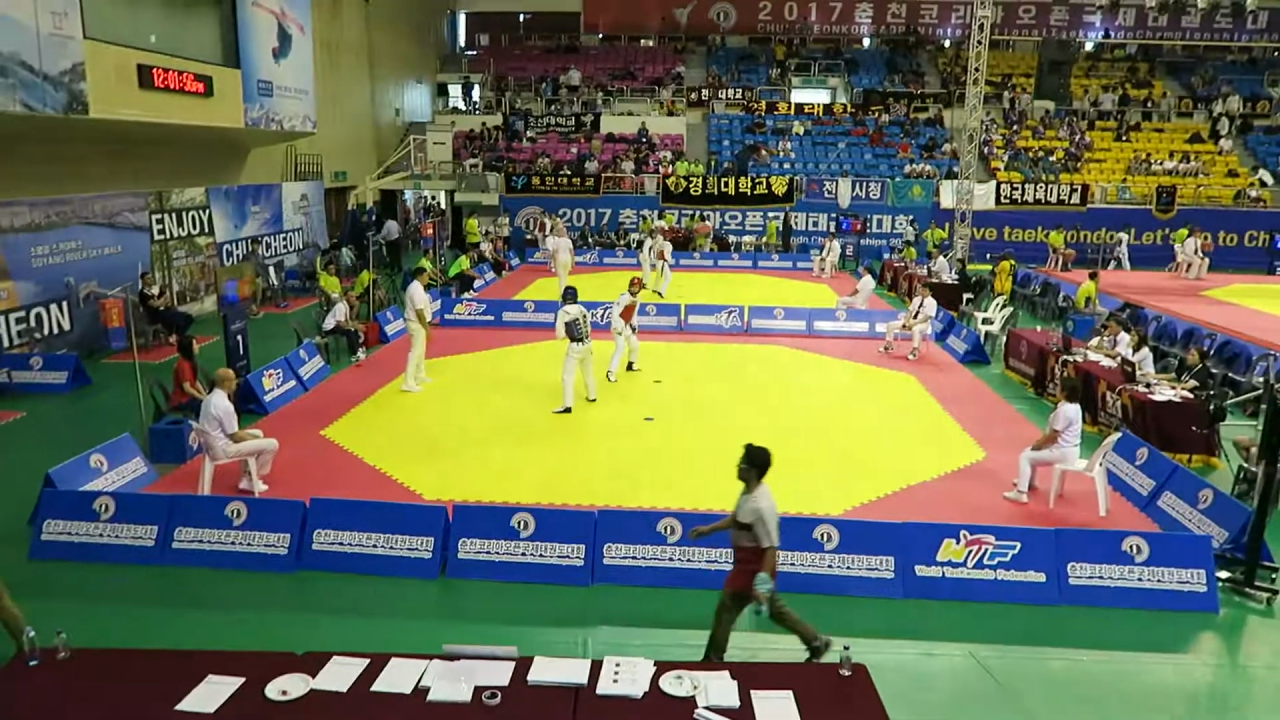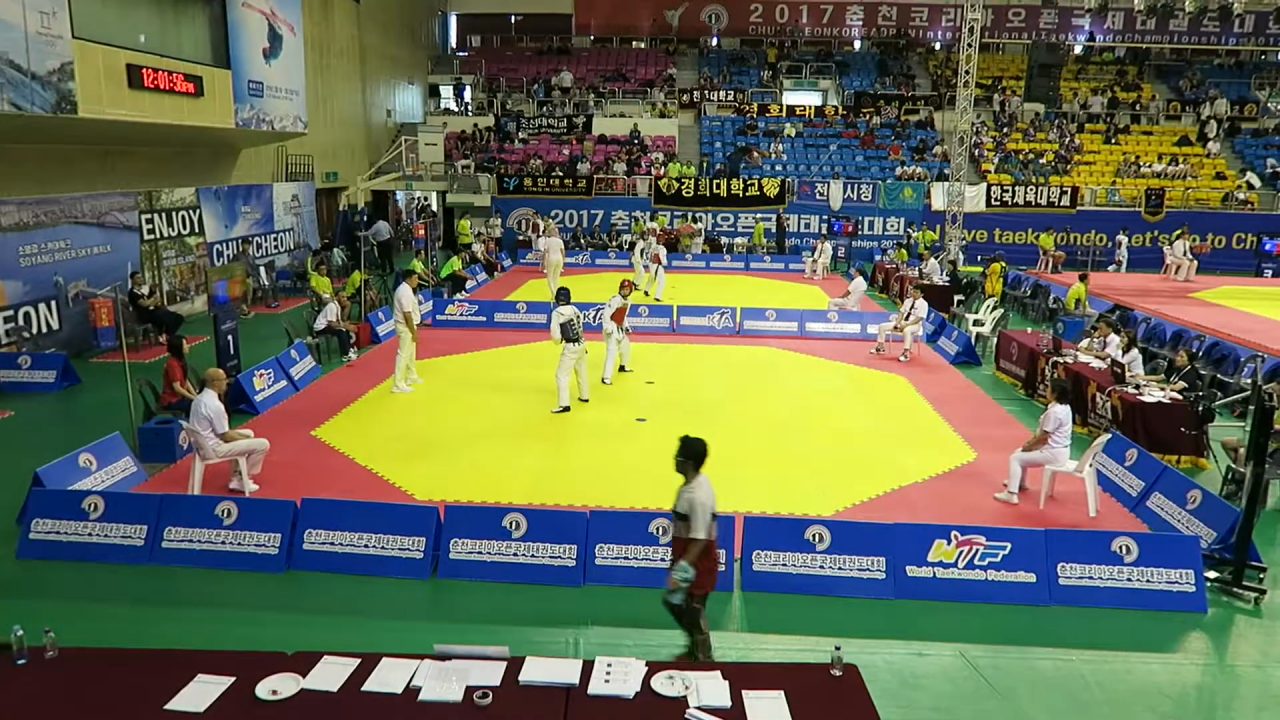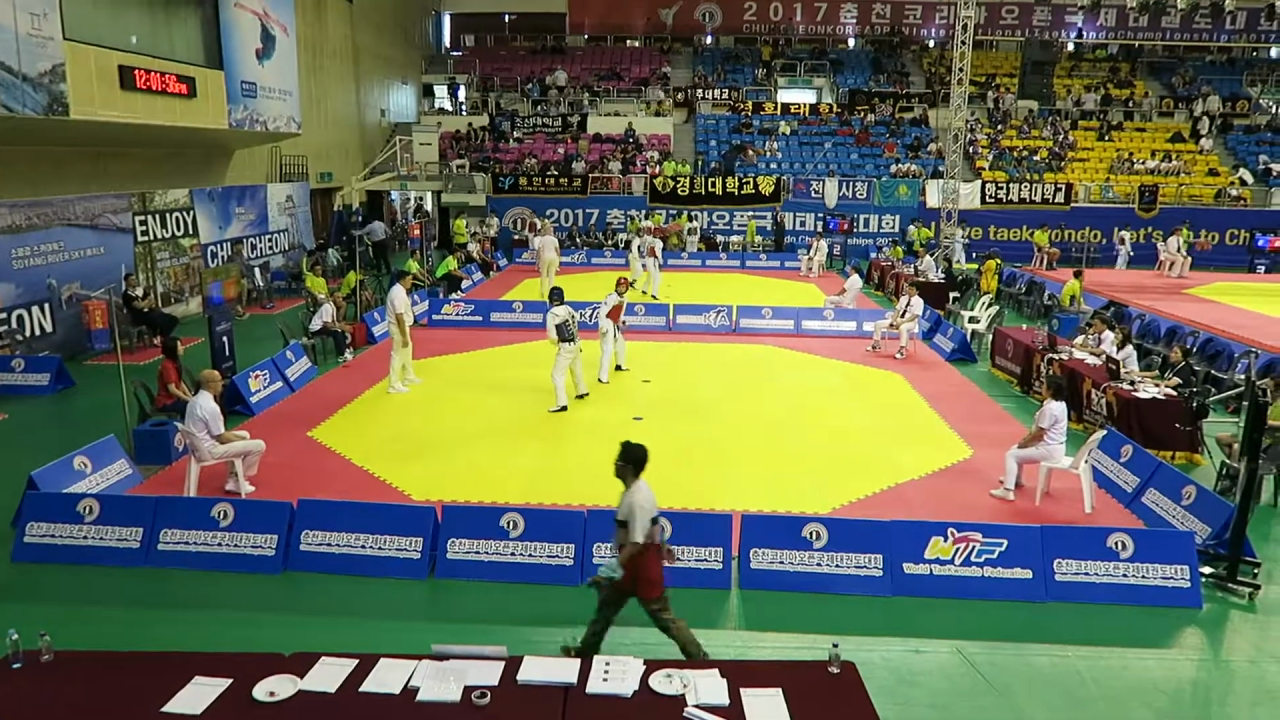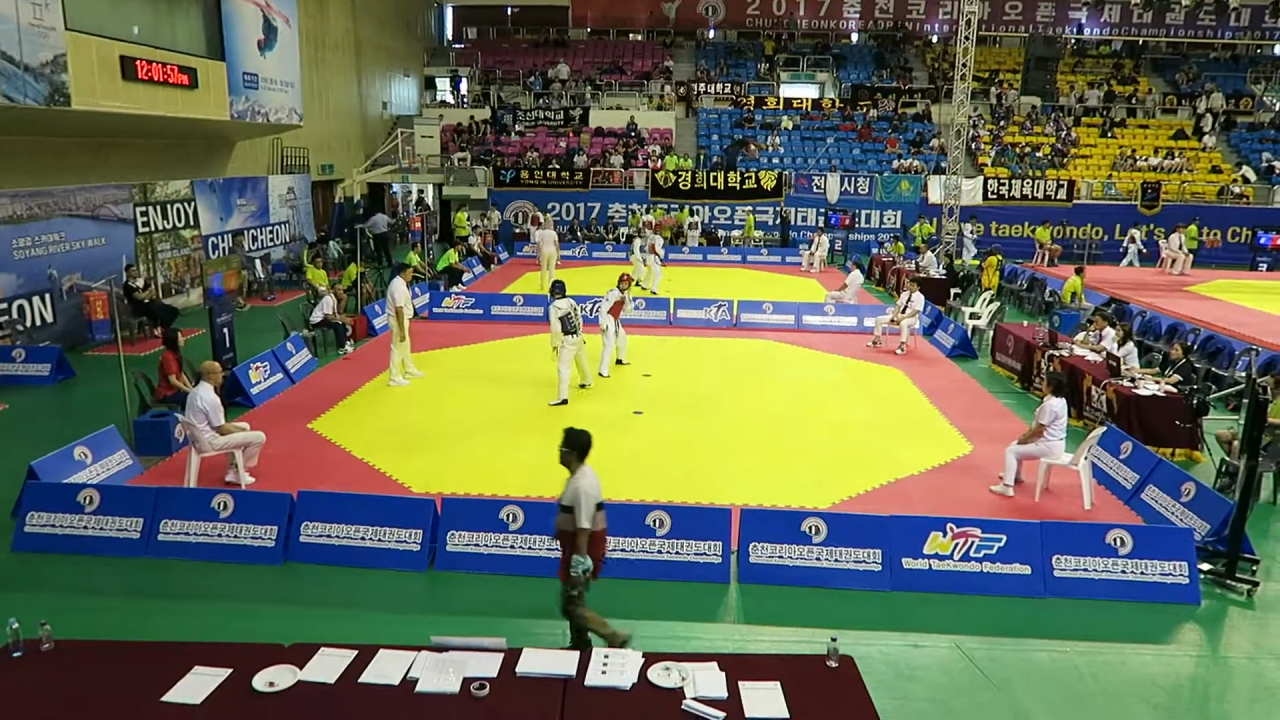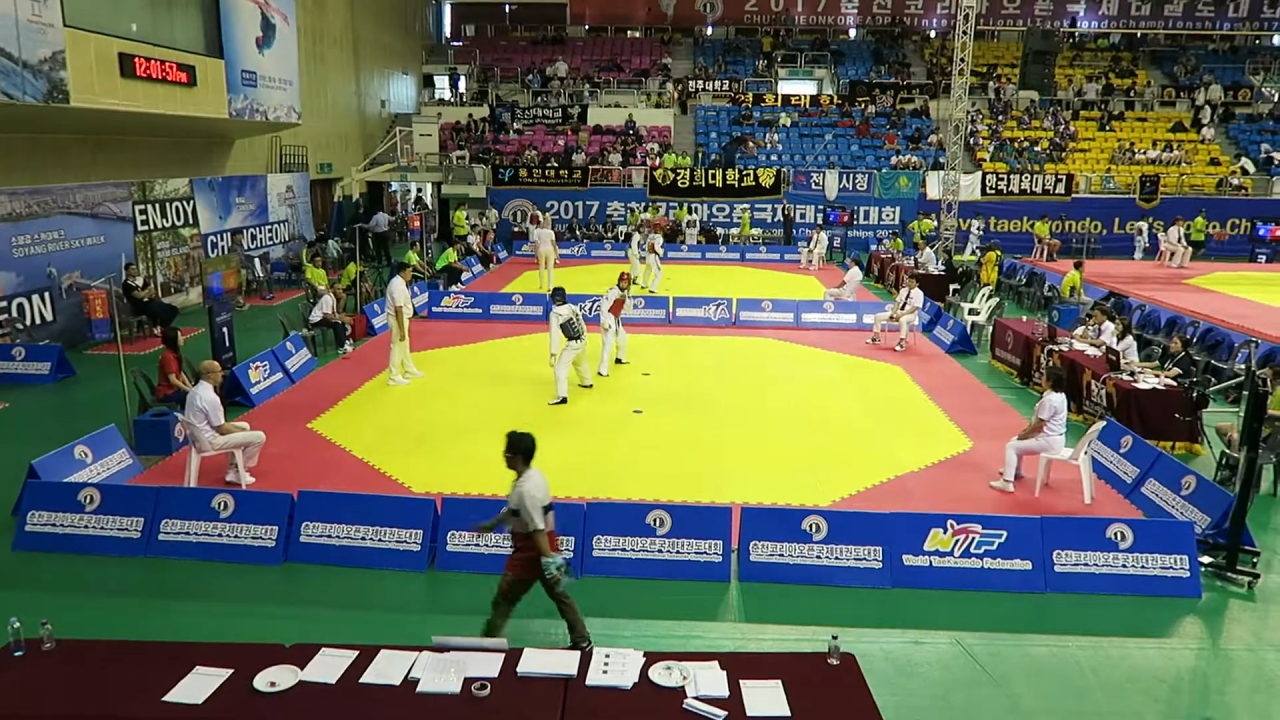
dt=0.2s
person 1, frame 1
left shoulder: (761, 505)
right shoulder: (750, 492)
left elbow: (770, 547)
right elbow: (736, 518)
left wrist: (762, 581)
right wrist: (709, 529)
left hip: (754, 567)
right hip: (748, 562)
left knee: (725, 610)
right knee: (776, 610)
left ankle: (712, 660)
right ankle: (817, 643)
person 1, frame 2
left shoulder: (698, 495)
right shoulder: (693, 484)
left elbow: (699, 540)
left wrist: (681, 569)
left hip: (698, 559)
right hip: (688, 554)
left knee: (692, 612)
right knee: (674, 601)
left ankle: (703, 659)
right ankle: (696, 650)
person 1, frame 3
left shoulder: (637, 500)
right shoulder: (637, 488)
left elbow: (636, 543)
right elbow: (645, 526)
right wrist: (662, 548)
left hip: (640, 564)
right hip: (648, 556)
left knee: (662, 615)
right knee: (607, 603)
left ankle: (697, 656)
right ankle: (585, 649)
person 1, frame 4
left shoulder: (580, 485)
right shoulder: (583, 476)
left elbow: (583, 529)
left wrist: (579, 562)
left hip: (586, 549)
right hip: (588, 547)
left knee: (572, 605)
right knee: (573, 600)
left ankle: (616, 638)
right ankle: (579, 646)
person 1, frame 5
left shoulder: (526, 490)
right shoulder: (534, 475)
left elbow: (536, 530)
left wrist: (549, 561)
right wrist: (493, 523)
left hip: (531, 551)
right hip: (546, 544)
left knee: (503, 600)
right knee: (560, 596)
right ankle: (582, 642)
